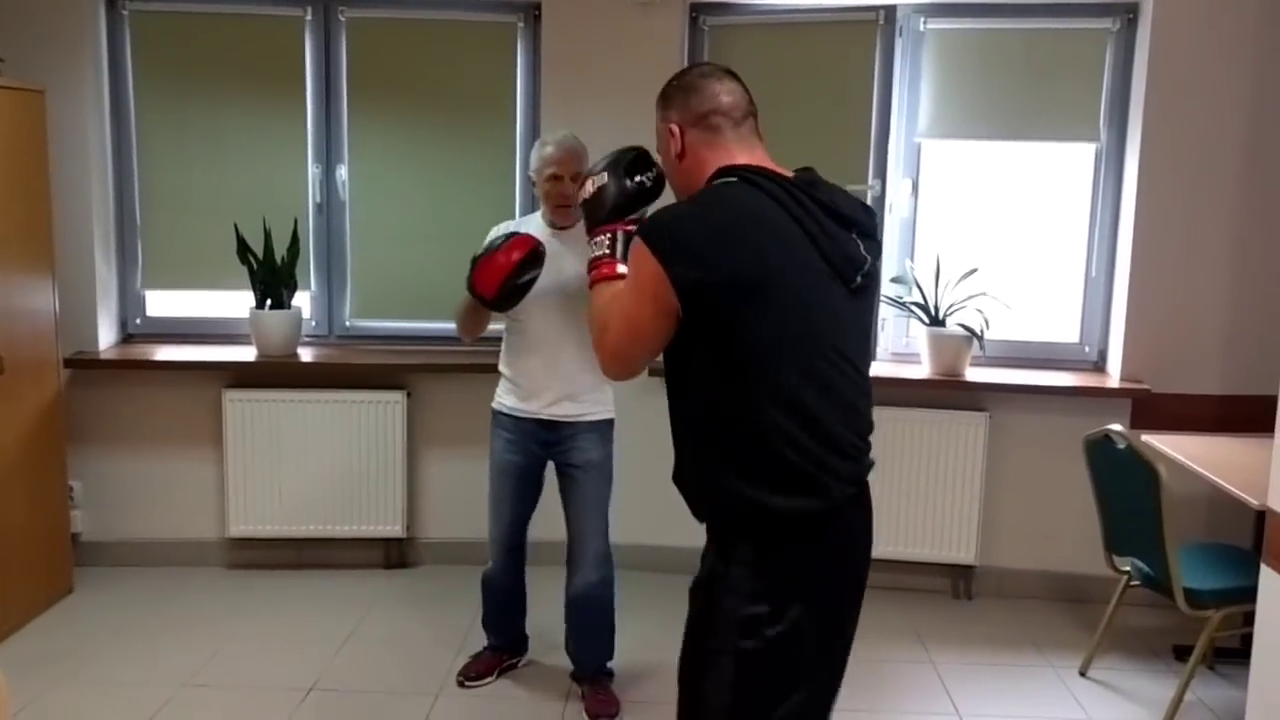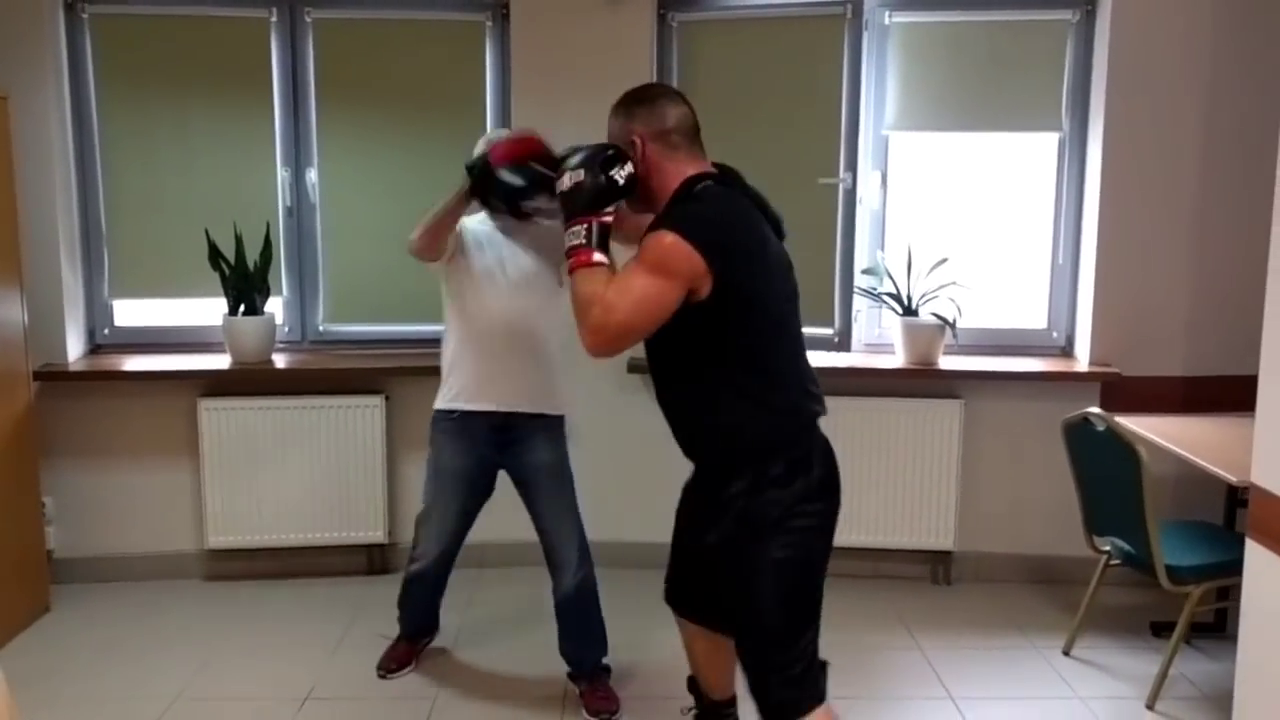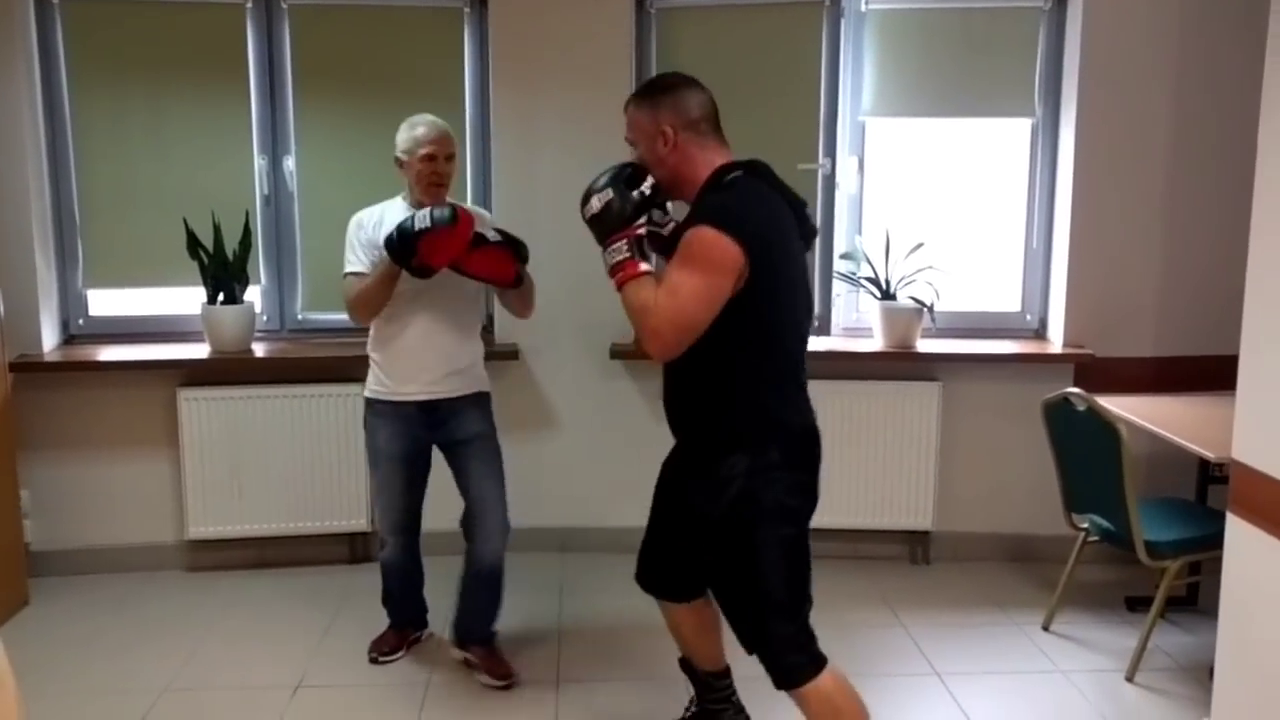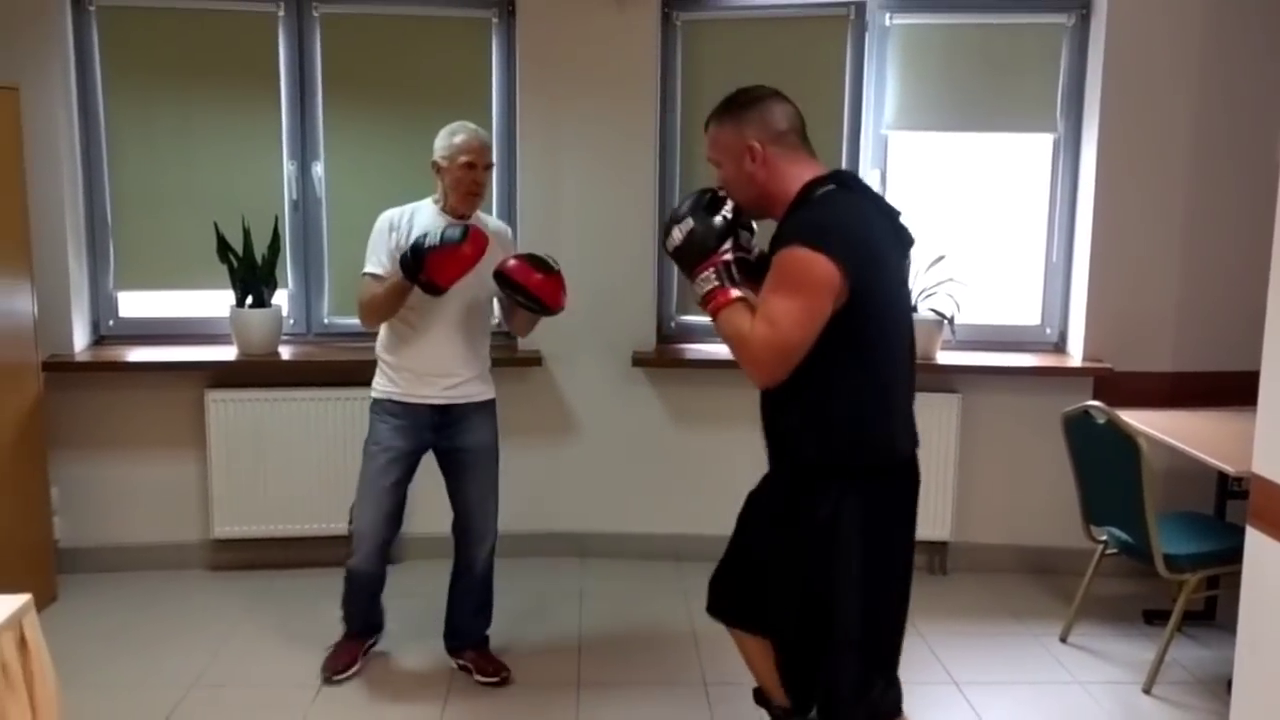
dt=0.4s
person 1, frame 1
left shoulder: (681, 236)
right shoulder: (846, 217)
left elbow: (619, 357)
left wrist: (610, 238)
left hip: (770, 536)
right hip: (837, 517)
person 1, frame 2
left shoulder: (689, 233)
right shoulder: (719, 206)
left elbow: (602, 330)
left wrist: (584, 225)
right wrist: (607, 218)
left hip: (771, 482)
right hip: (738, 469)
right knee: (697, 603)
person 1, frame 3
left shoulder: (724, 221)
right shoulder: (747, 199)
left elbow: (664, 335)
left wrist: (621, 243)
right wrist: (661, 238)
left hip: (759, 462)
right hip: (715, 446)
left knee: (789, 653)
right knee: (670, 577)
person 1, frame 4
left shoulder: (817, 237)
right shoulder: (838, 211)
left elbow: (763, 361)
left wrist: (711, 269)
right wrist: (750, 266)
left hip: (853, 495)
right hip: (808, 477)
right knee: (742, 601)
person 2, frame 1
right shoulder: (506, 238)
right elbow: (468, 332)
right wrist: (480, 292)
left hip: (587, 422)
right hip: (515, 417)
left knee: (590, 553)
right knee: (503, 544)
left ankle: (592, 671)
right ankle: (504, 643)
person 2, frame 2
left shoulder: (553, 236)
right shoulder: (460, 231)
right elbow: (422, 246)
right wrist: (471, 189)
left hip: (538, 417)
right hip: (462, 415)
left knee: (568, 551)
right knee: (435, 542)
left ankle: (589, 668)
right ankle: (415, 631)
person 2, frame 3
left shoulder: (476, 224)
right shoulder: (369, 224)
left elbow: (523, 308)
right elbow: (358, 309)
left wrist: (513, 272)
right wrist: (397, 258)
left hip: (465, 399)
right hip: (393, 403)
left knee: (489, 522)
right knee: (396, 527)
left ankle: (475, 635)
right ankle: (407, 619)
person 2, frame 4
left shoulder: (498, 236)
right shoulder: (396, 224)
left elbow: (516, 326)
right elbow: (369, 312)
left wrist: (534, 303)
right wrist: (410, 273)
left hip: (472, 406)
right hip: (400, 403)
left knee: (478, 532)
right knee: (371, 527)
left ankle: (467, 641)
right ankle: (359, 631)
